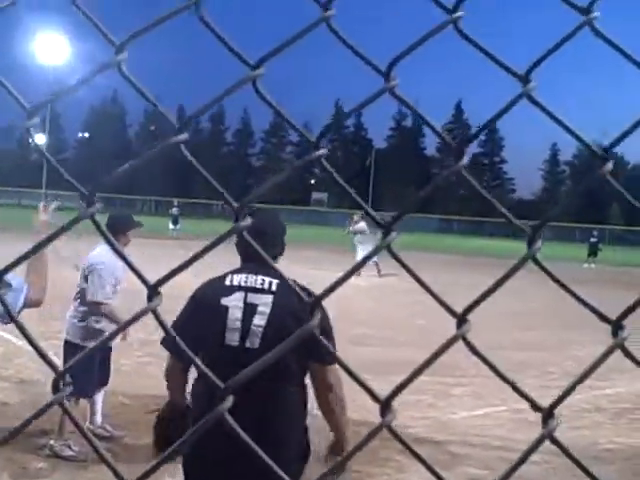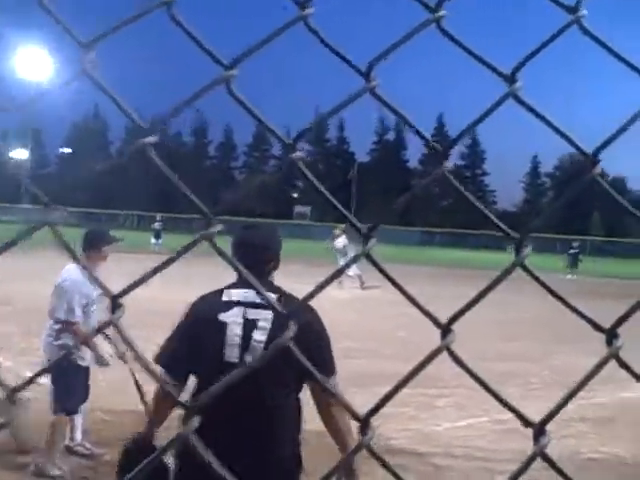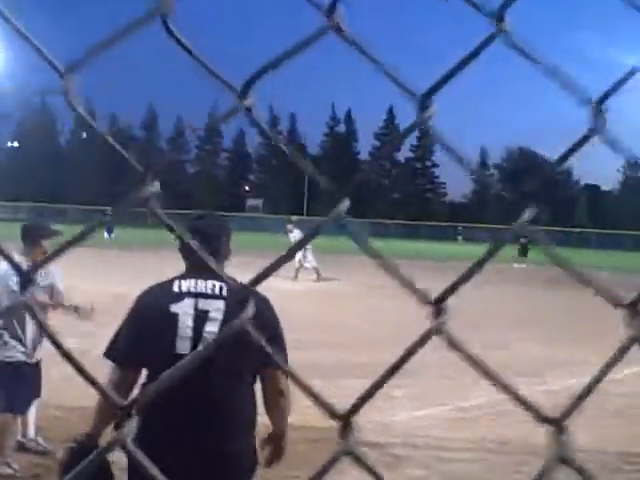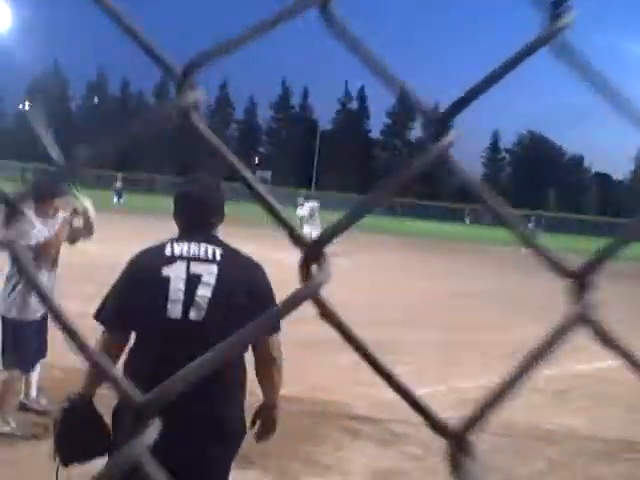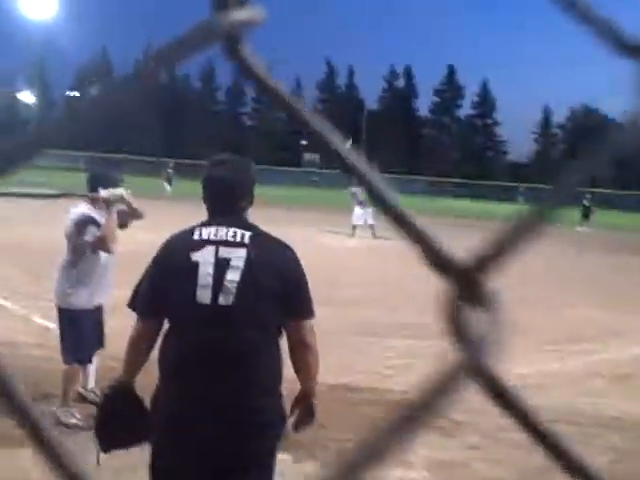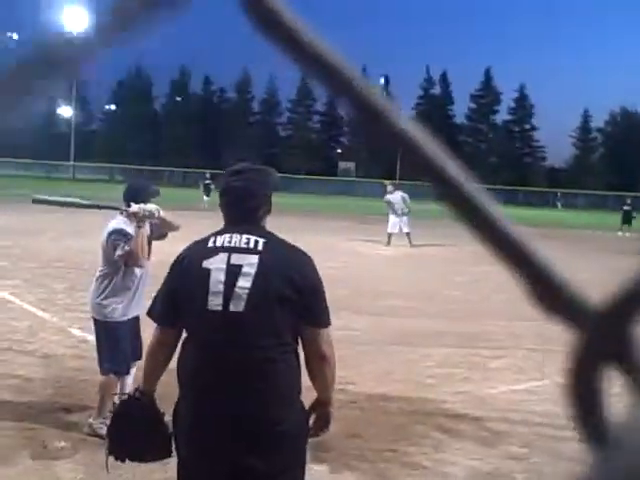
dt=0.3s
person 1, frame 1
left shoulder: (207, 293)
right shoulder: (302, 302)
left elbow: (176, 366)
right elbow: (327, 382)
left wrist: (178, 402)
right wrist: (341, 437)
left hip: (211, 438)
right hip: (278, 443)
person 1, frame 2
left shoulder: (203, 308)
right shoulder: (301, 315)
right elbow: (327, 395)
left wrist: (148, 433)
right wrist: (348, 451)
right hip: (271, 456)
person 1, frame 3
left shoulder: (152, 300)
right shoulder: (253, 304)
left elbow: (121, 380)
right elbow: (277, 386)
left wrist: (93, 434)
right wrist: (280, 431)
left hip: (158, 447)
right hip: (226, 449)
person 1, frame 4
left shoulder: (144, 263)
right shoulder: (247, 272)
left elbow: (111, 344)
right elbow: (269, 353)
left wrist: (86, 394)
right wrist: (271, 403)
right hip: (214, 417)
person 1, frame 5
left shoulder: (174, 249)
right shoulder: (278, 255)
left elbow: (145, 329)
right elbow: (303, 339)
left wrist: (125, 381)
right wrist: (308, 391)
left hip: (181, 401)
right hip: (253, 406)
person 1, frame 6
left shoulder: (191, 258)
right shoulder: (294, 262)
left elbow: (163, 339)
right elbow: (319, 348)
left wrist: (145, 391)
right wrist: (325, 399)
left hip: (202, 410)
right hip: (273, 414)
person 2, frame 1
left shoulder: (110, 256)
right shoulder: (104, 262)
right elbow: (99, 303)
left wrist: (115, 324)
right wrist: (122, 323)
left hip: (100, 331)
right hip: (85, 332)
left knee: (99, 381)
right knee: (77, 388)
left ankle: (95, 423)
right ankle: (59, 440)
person 2, frame 2
left shoulder: (92, 274)
right shoulder: (73, 279)
right elbow: (72, 324)
right wrist: (96, 349)
left hip: (80, 349)
right hip: (65, 350)
left knee: (78, 399)
right knee: (66, 406)
left ankle: (75, 440)
person 2, frame 3
left shoulder: (45, 269)
left elbow: (57, 297)
right elbow: (26, 303)
left wrist: (66, 304)
right wrist: (55, 303)
left hip: (31, 346)
left knee: (30, 395)
left ankle: (28, 437)
person 2, frame 4
left shoulder: (55, 219)
right shoulder: (25, 223)
left elbow: (84, 234)
right elbow: (48, 249)
left wrist: (86, 216)
right wrist: (69, 219)
left hip: (39, 302)
left knee: (35, 354)
left ankle: (29, 396)
person 2, frame 5
left shoulder: (104, 210)
right shoulder: (83, 216)
left elbow: (137, 215)
right elbow: (107, 244)
left wrist: (124, 201)
right wrist: (110, 209)
left hip: (93, 293)
right hip: (76, 296)
left knee: (92, 346)
right knee: (78, 355)
left ankle: (87, 387)
right ankle: (64, 408)
person 2, frame 6
left shoulder: (142, 223)
right shoulder: (119, 229)
left elbow: (172, 228)
right elbow: (138, 260)
left wrist: (156, 217)
right wrist: (141, 225)
left hip: (129, 305)
right hip: (112, 308)
left knee: (131, 357)
right knee: (115, 366)
right ankle: (98, 419)
